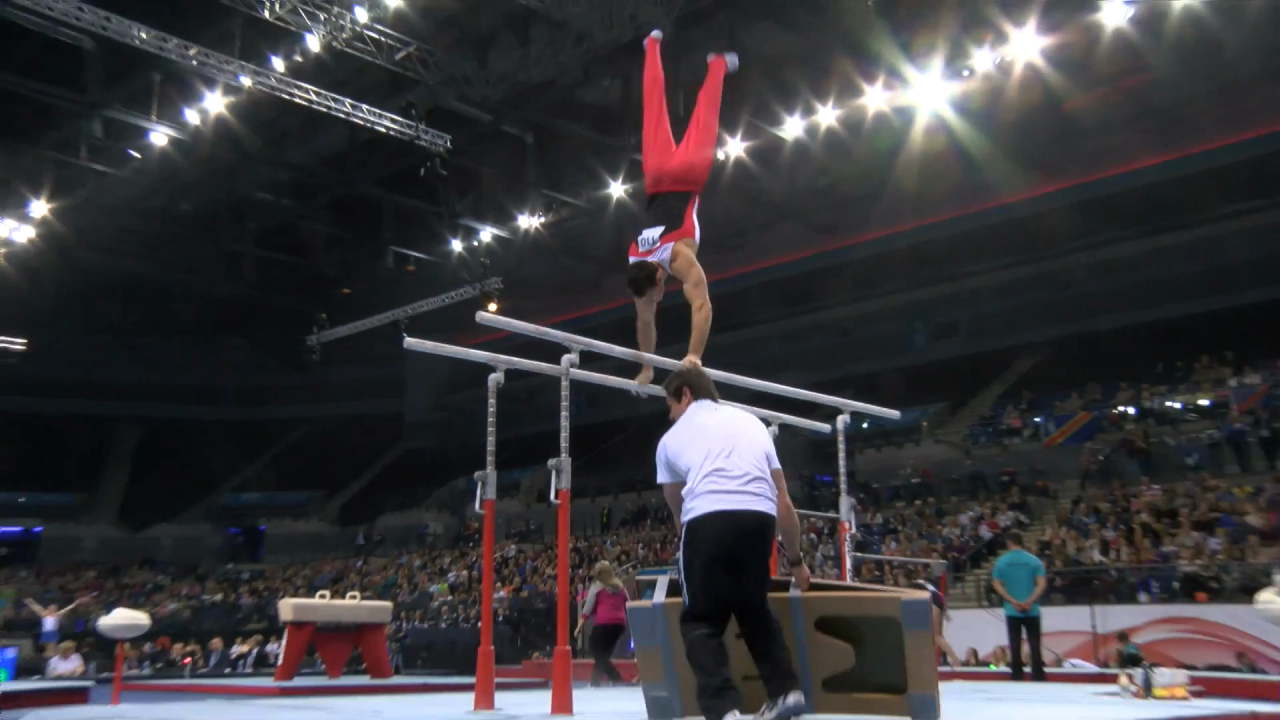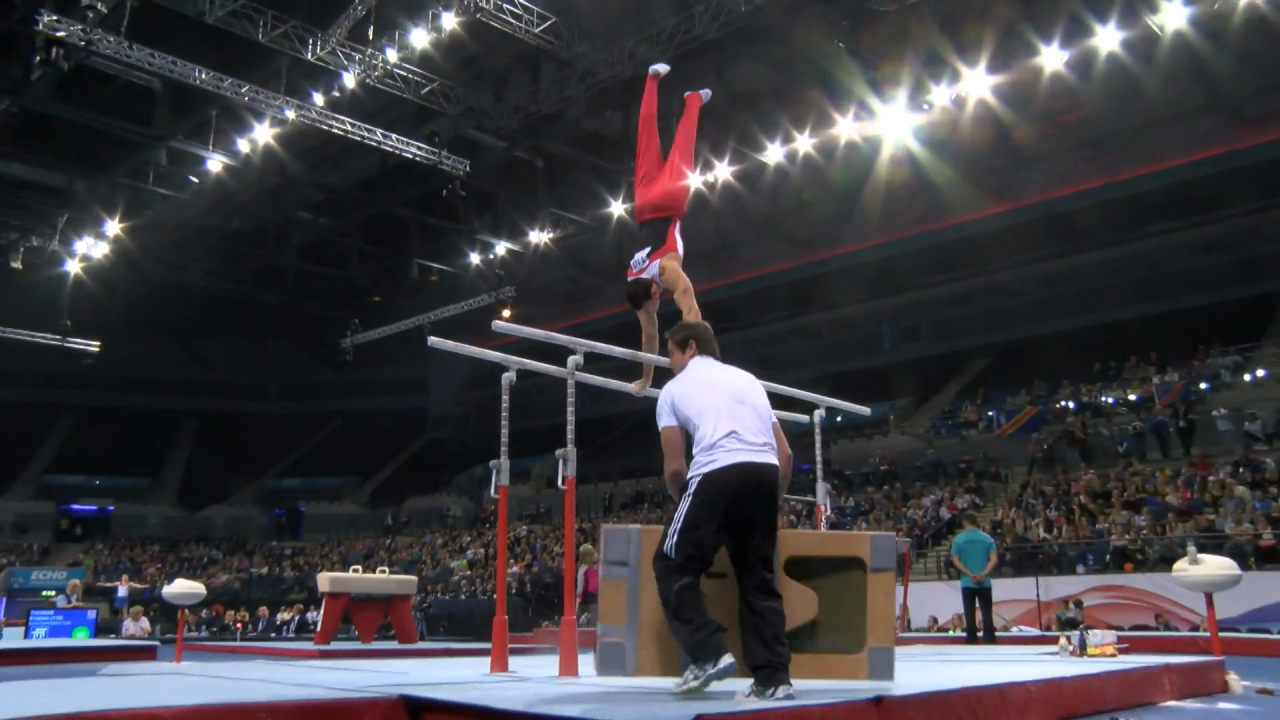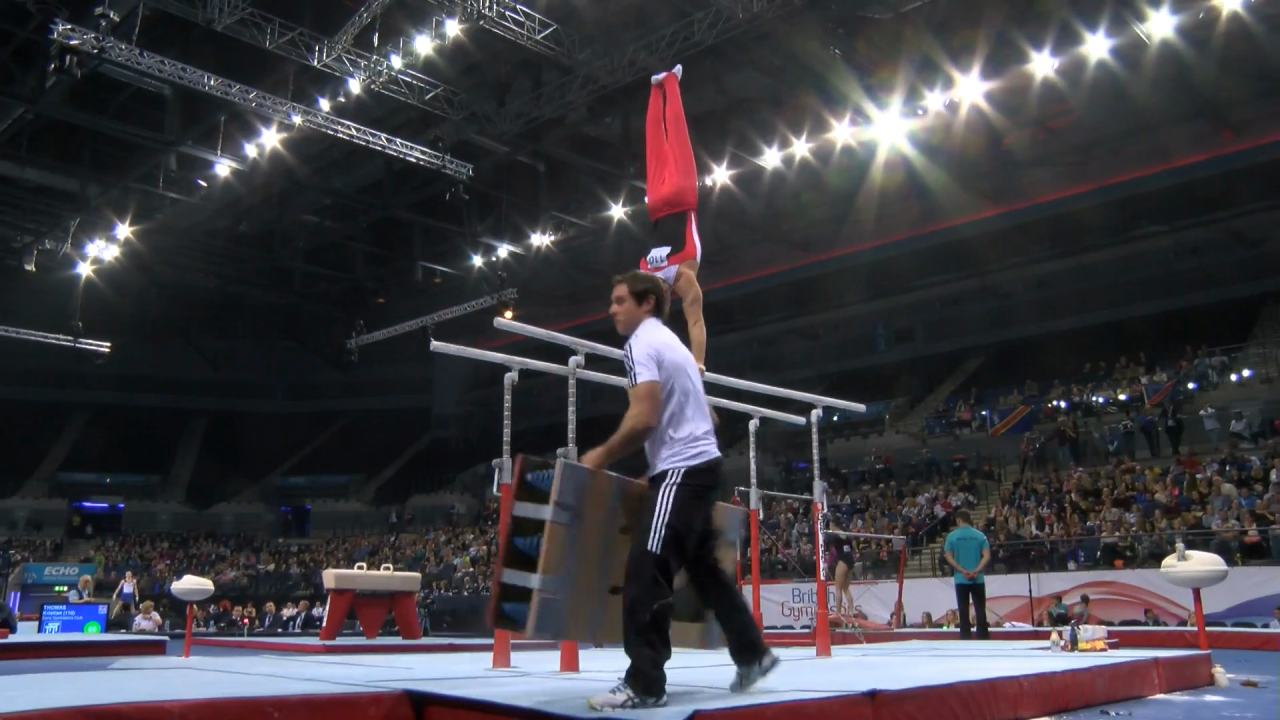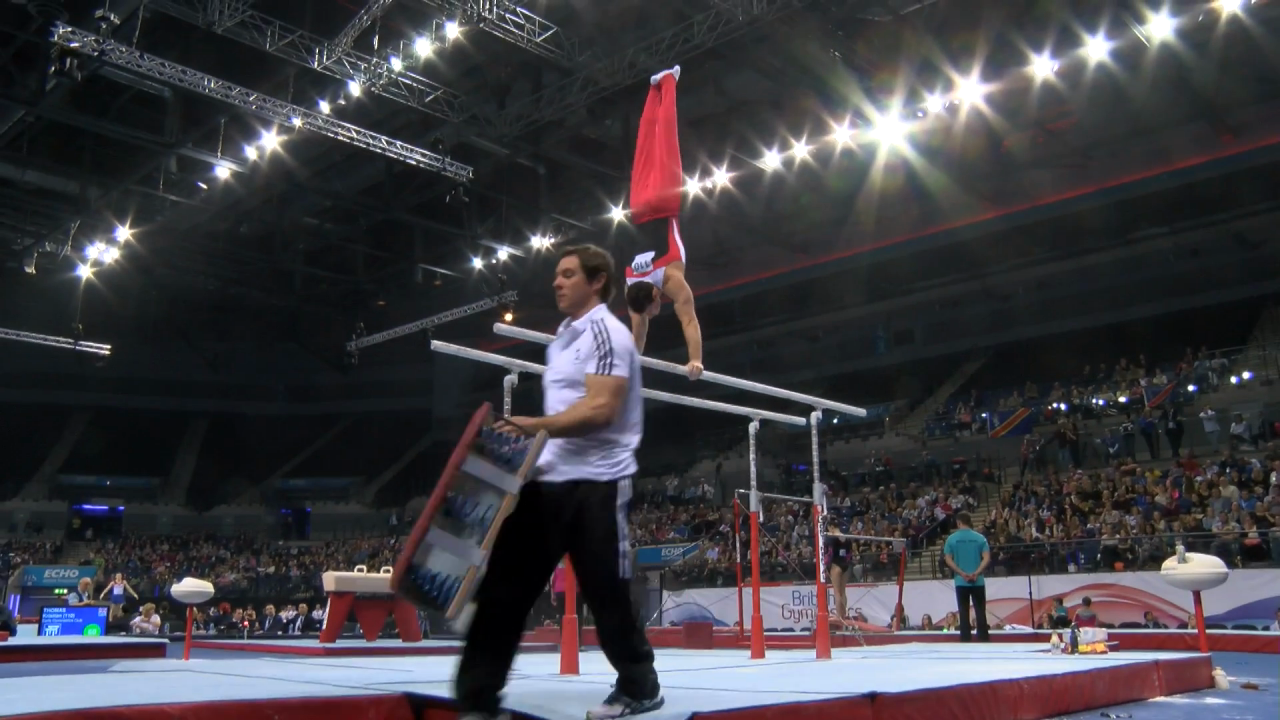
dt=0.4s
person 1, frame 1
left shoulder: (672, 437)
right shoulder: (752, 421)
left elbow: (678, 508)
right elbow: (784, 502)
right wrist: (796, 561)
left hip: (705, 521)
right hip: (758, 517)
left knee: (702, 621)
right knee: (755, 610)
right ankle: (784, 690)
person 1, frame 2
left shoulder: (675, 388)
right shoulder: (748, 380)
left elbow: (674, 467)
right elbow: (784, 453)
left wrist: (684, 504)
right wrist: (774, 506)
left hip: (716, 475)
right hip: (764, 474)
left knee: (673, 563)
right knee: (758, 578)
left ankle: (709, 654)
right ankle: (773, 678)
person 1, frame 3
left shoulder: (642, 343)
right shoulder: (670, 343)
left elbow: (643, 418)
left wrist: (601, 455)
left hip: (684, 467)
right hip: (700, 463)
left knee: (646, 567)
right knee: (702, 568)
left ankle: (644, 683)
right ankle: (752, 654)
person 1, frame 4
left shoulder: (606, 333)
right shoulder: (563, 340)
left elbow: (601, 409)
left wrist: (537, 425)
left hip: (598, 480)
right hip: (550, 479)
left knee: (607, 592)
right knee: (505, 580)
person 2, frame 1
left shoulder: (679, 258)
right shoulder: (639, 263)
left elbow: (702, 308)
right elbow: (645, 321)
left wrist: (694, 356)
right wrist: (646, 367)
left hip: (679, 183)
right hip: (659, 183)
left knee: (701, 125)
right knee: (655, 105)
left ankle: (718, 67)
right ankle: (653, 47)
person 2, frame 2
left shoulder: (668, 271)
right shoulder: (638, 284)
left elbow: (691, 314)
right elbow: (649, 334)
right wrist: (646, 378)
left hip: (665, 207)
right hip: (647, 209)
left knee: (678, 156)
right knee: (648, 141)
left ankle: (693, 102)
right ankle: (653, 79)
person 2, frame 3
left shoulder: (682, 278)
right shoulder: (649, 279)
left elbow: (696, 323)
left wrist: (697, 361)
left hip: (678, 202)
right hip: (662, 206)
left knee: (673, 134)
right knee: (657, 141)
left ankle: (670, 82)
right ankle: (660, 88)
person 2, frame 4
left shoulder: (671, 280)
right shoulder: (634, 286)
left elbow: (690, 321)
right elbow: (638, 333)
left wrist: (696, 359)
left hip: (660, 207)
right hip: (644, 210)
left knee: (663, 134)
right knee: (649, 137)
left ankle: (667, 82)
right ankle: (657, 88)
